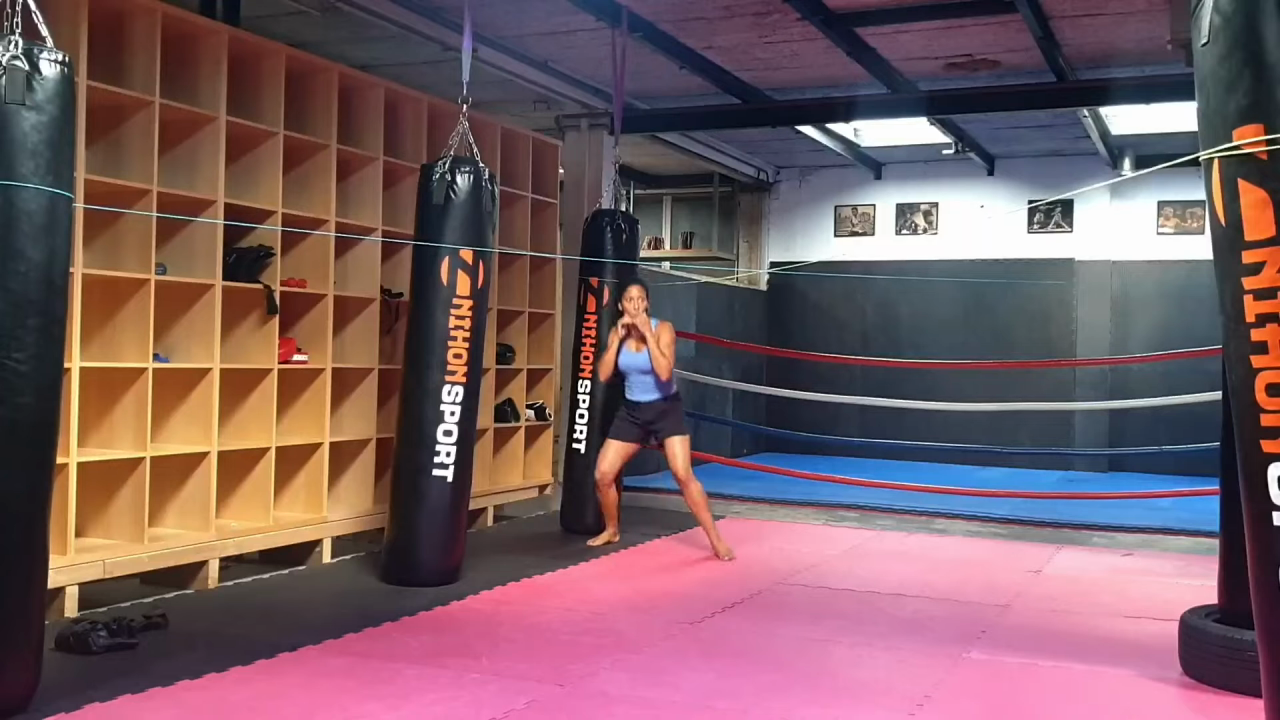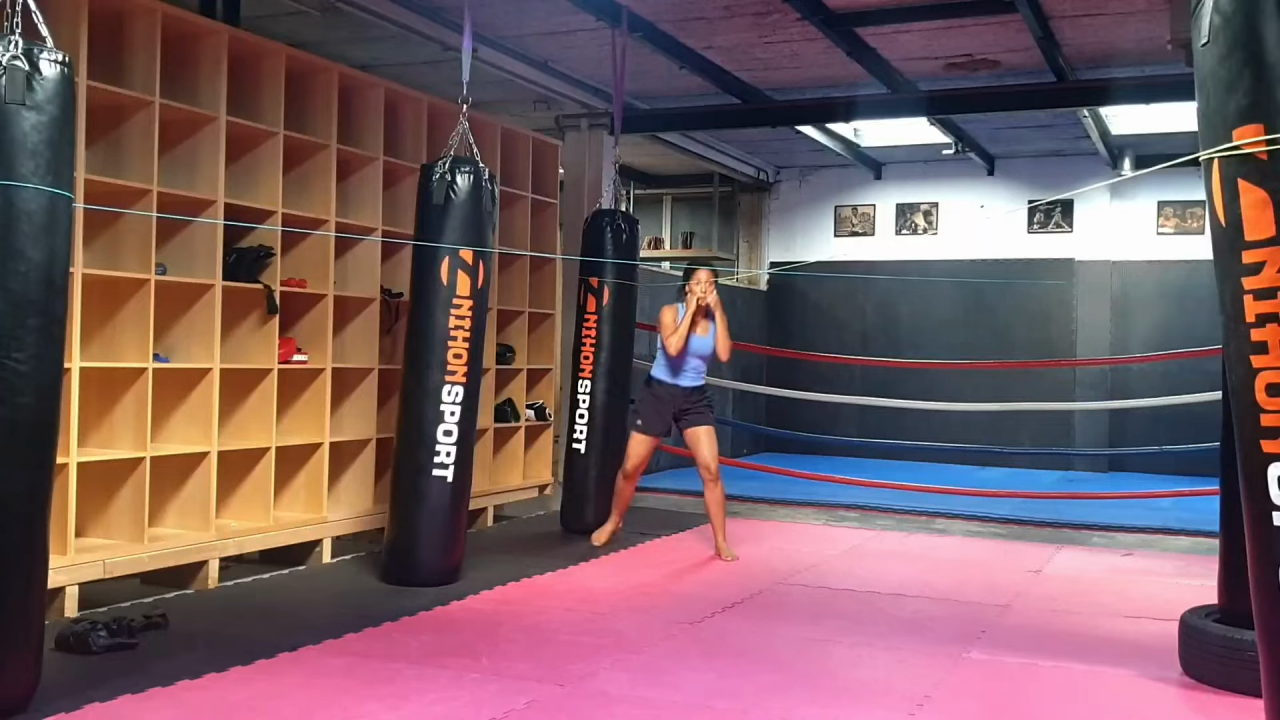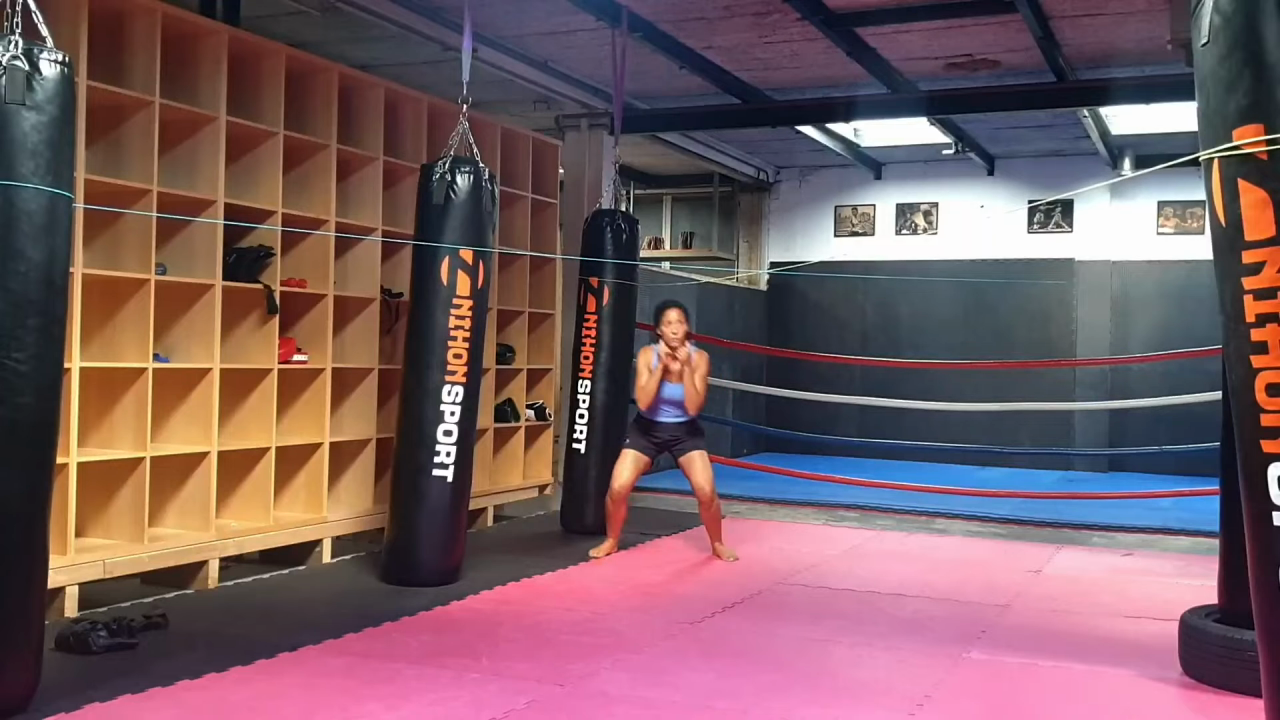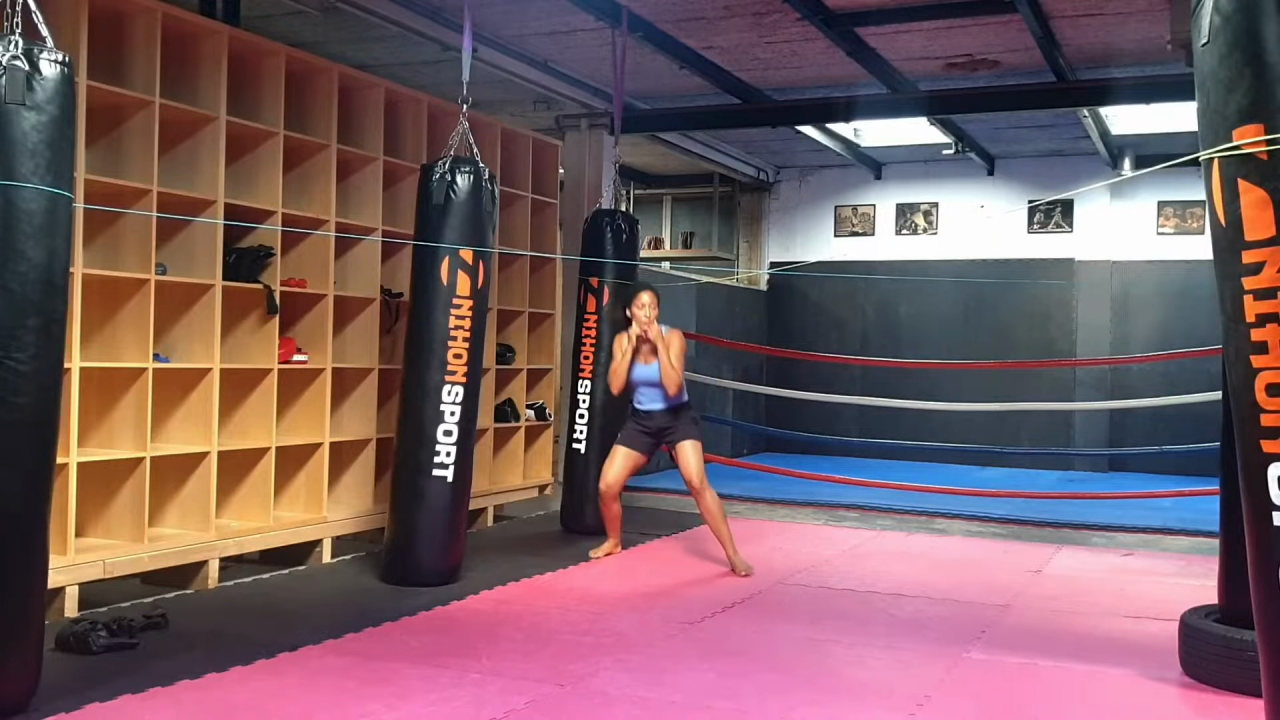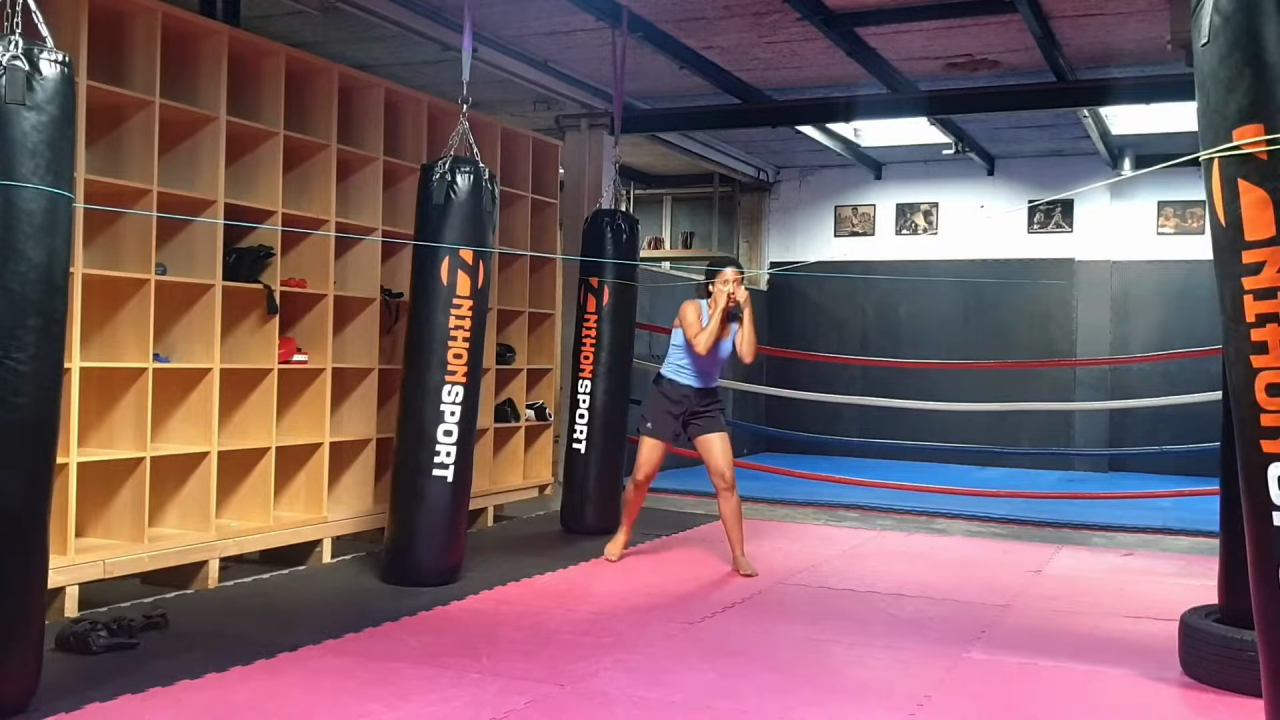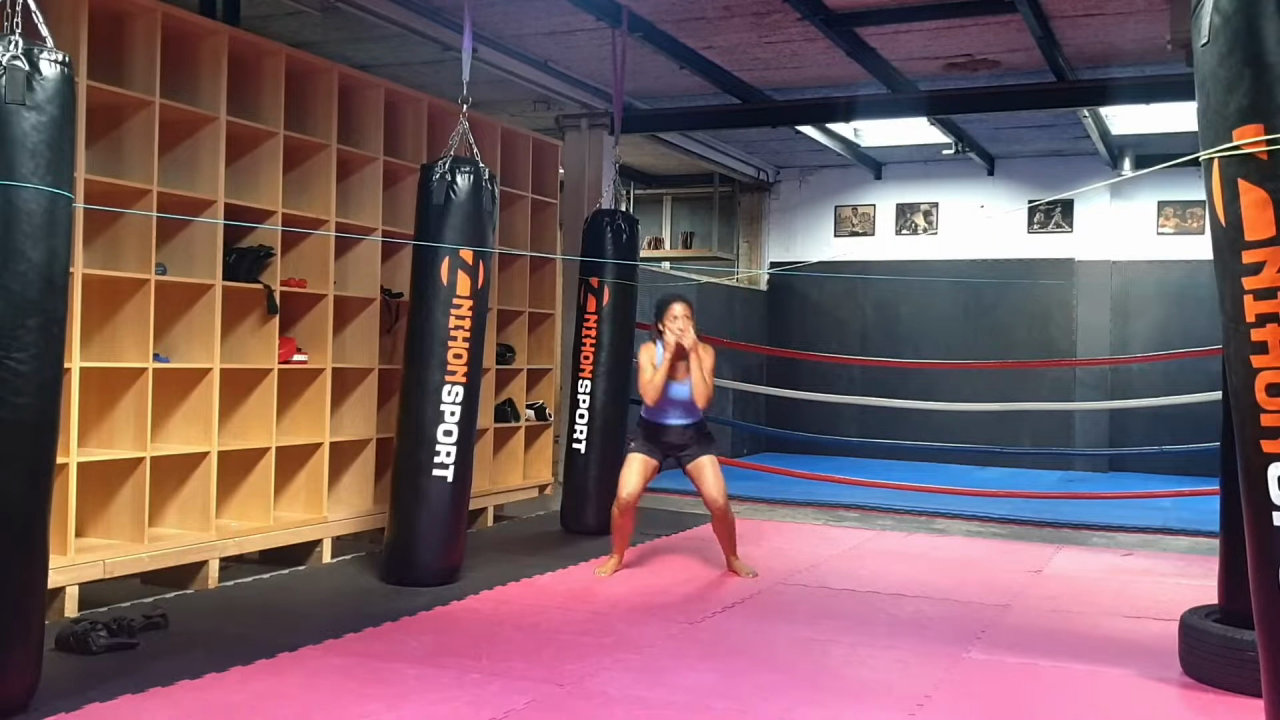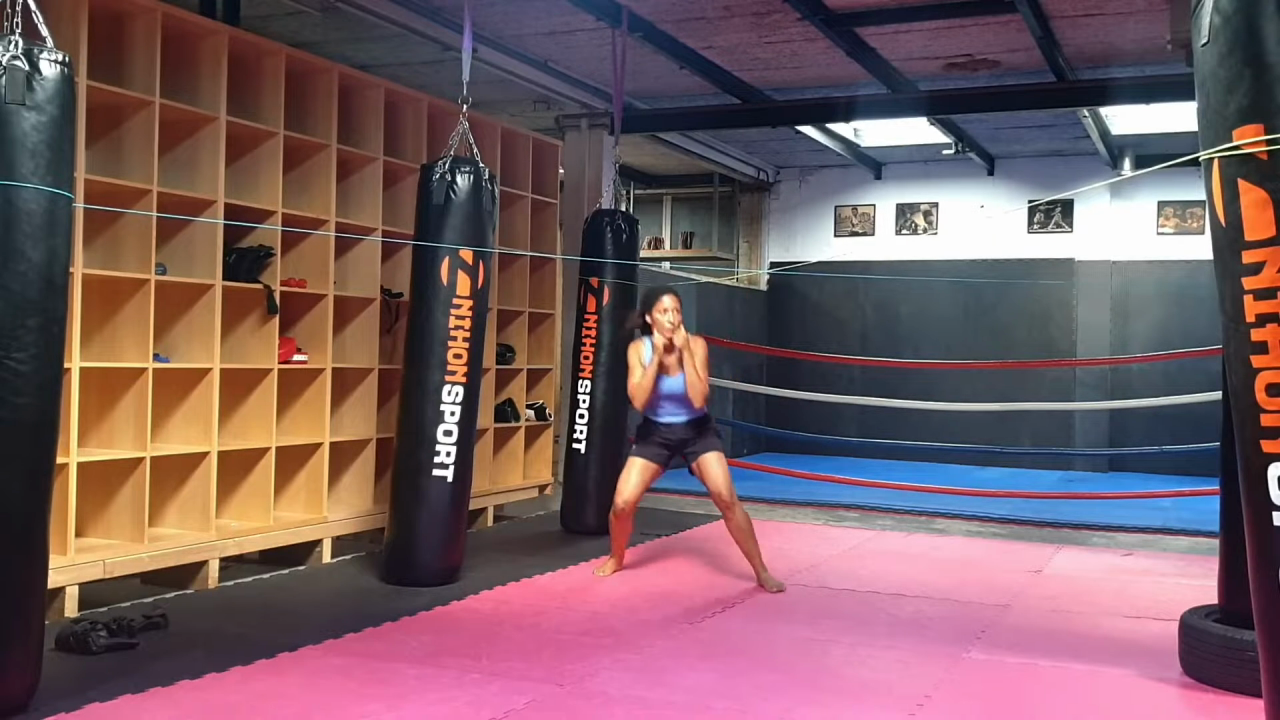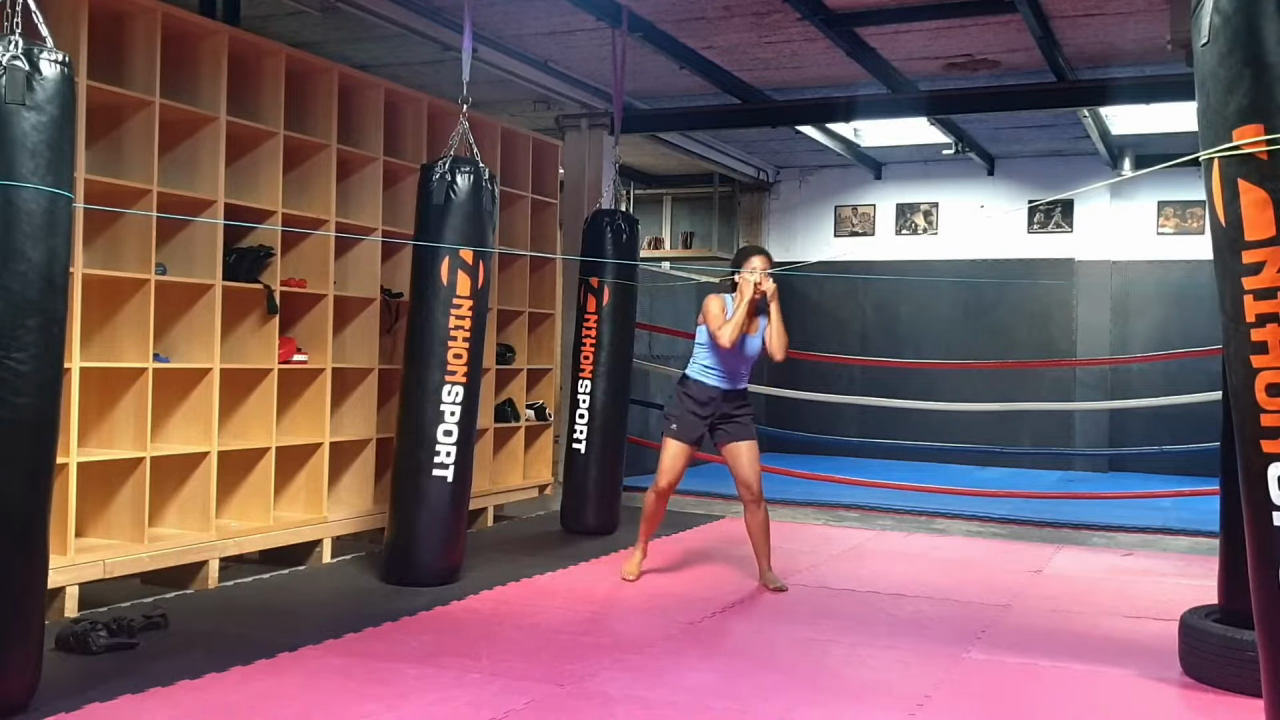
dt=0.5s
person 1, frame 1
left shoulder: (663, 329)
right shoulder: (617, 332)
left elbow: (665, 373)
right elbow: (603, 375)
left wrist: (647, 335)
right wrist: (617, 338)
left hip: (666, 409)
right hip: (632, 411)
left knee: (683, 474)
right knee: (603, 474)
left ankle: (715, 539)
right ankle: (611, 529)
person 1, frame 2
left shoulder: (716, 319)
right shoulder: (670, 312)
left elbow: (724, 355)
right elbow: (672, 348)
left wrist: (718, 313)
right wrist: (690, 311)
left hip: (695, 399)
right hip: (658, 393)
left knee: (710, 470)
right knee: (631, 468)
left ankle: (720, 543)
right ankle: (614, 521)
person 1, frame 3
left shoulder: (699, 358)
right shoulder: (647, 355)
left elbow: (694, 409)
right elbow: (642, 403)
left wrist: (686, 368)
right wrist: (661, 366)
left hip: (685, 431)
right hip: (647, 428)
left knee: (706, 492)
right knee: (618, 487)
left ankle: (717, 544)
right ankle: (611, 541)
person 1, frame 4
left shoulder: (674, 338)
right shoulder: (622, 341)
left elbow: (673, 388)
right elbow: (615, 387)
left wrist: (658, 343)
right wrist: (630, 346)
left hip: (677, 419)
right hip: (641, 421)
left knee: (697, 483)
right knee: (607, 486)
left ankle: (733, 554)
right ankle: (613, 542)
person 1, frame 5
left shoulder: (737, 319)
right shoulder: (691, 308)
left elbow: (748, 356)
right elbow: (701, 347)
left wrist: (746, 309)
right wrist: (719, 309)
left hip: (706, 401)
right hip: (668, 395)
left knee: (726, 479)
right knee: (643, 476)
left ankle: (739, 556)
right ankle: (624, 532)
person 1, frame 6
left shoulder: (703, 353)
right shoulder: (647, 352)
left elbow: (702, 401)
right elbow: (649, 398)
left wrist: (691, 353)
right wrist: (667, 355)
left hip: (692, 434)
right hip: (652, 432)
left knee: (718, 501)
right knee: (626, 497)
left ankle: (733, 560)
right ankle: (615, 558)
person 1, frame 7
left shoulder: (696, 345)
right shoulder: (638, 349)
left elbow: (699, 400)
right elbow: (638, 401)
left wrist: (684, 352)
right wrist: (657, 355)
left hip: (697, 429)
right hip: (655, 432)
left knee: (726, 497)
right knee: (622, 502)
left ankle: (761, 570)
right ankle: (616, 558)
person 1, frame 8
left shoulder: (765, 313)
right shoulder: (715, 302)
left elbow: (779, 354)
right elbow: (726, 340)
left wrist: (773, 303)
right wrist: (745, 300)
left hip: (735, 403)
right hip: (694, 397)
left knee: (752, 491)
right knee: (665, 484)
left ankle: (766, 571)
right ankle: (640, 551)
